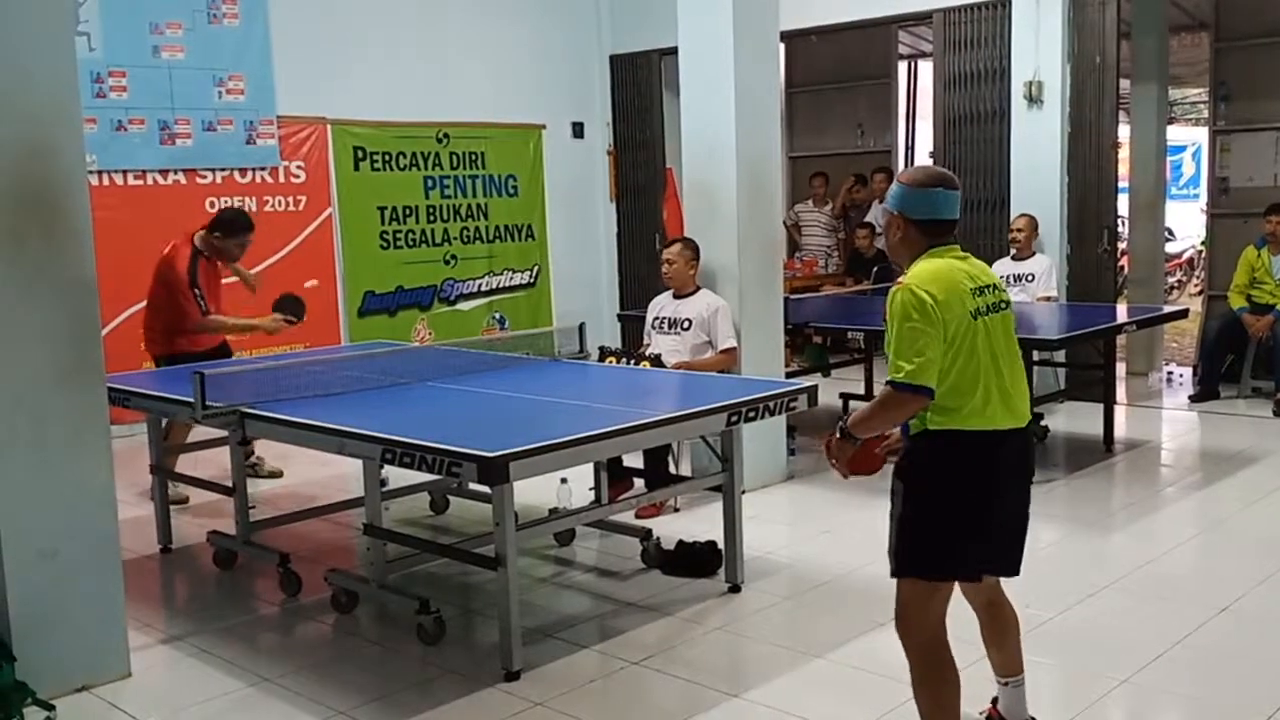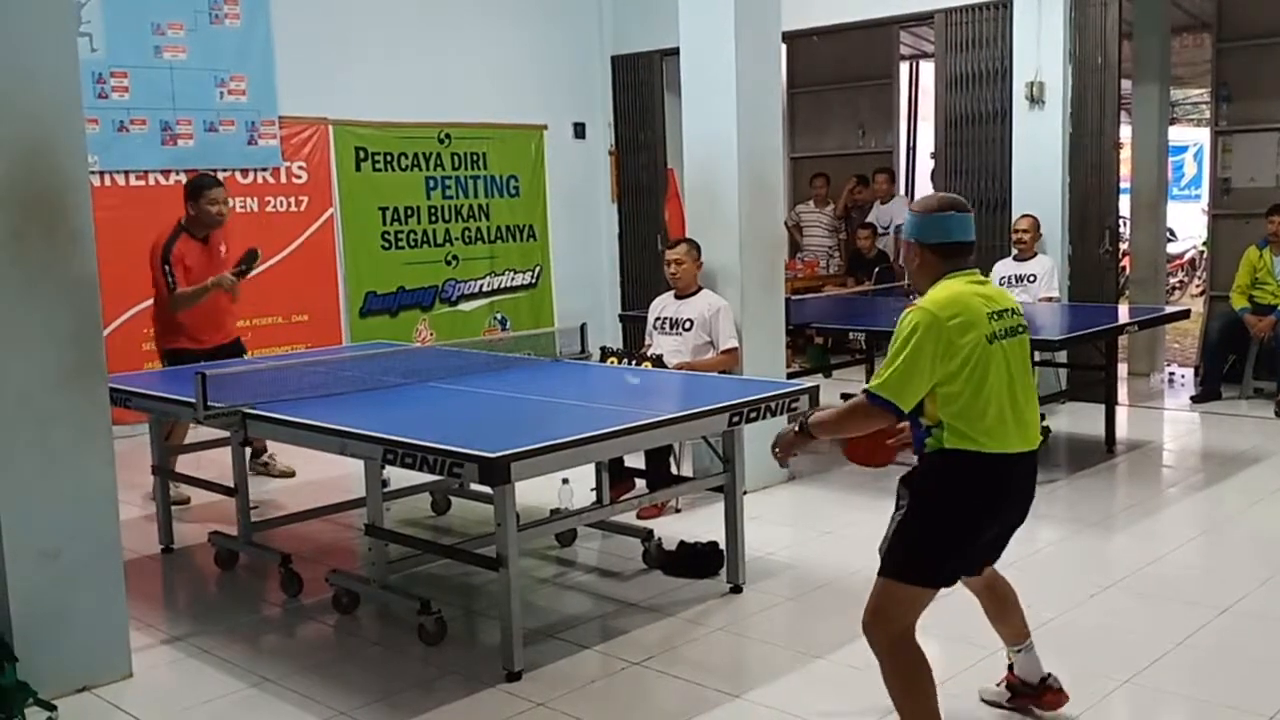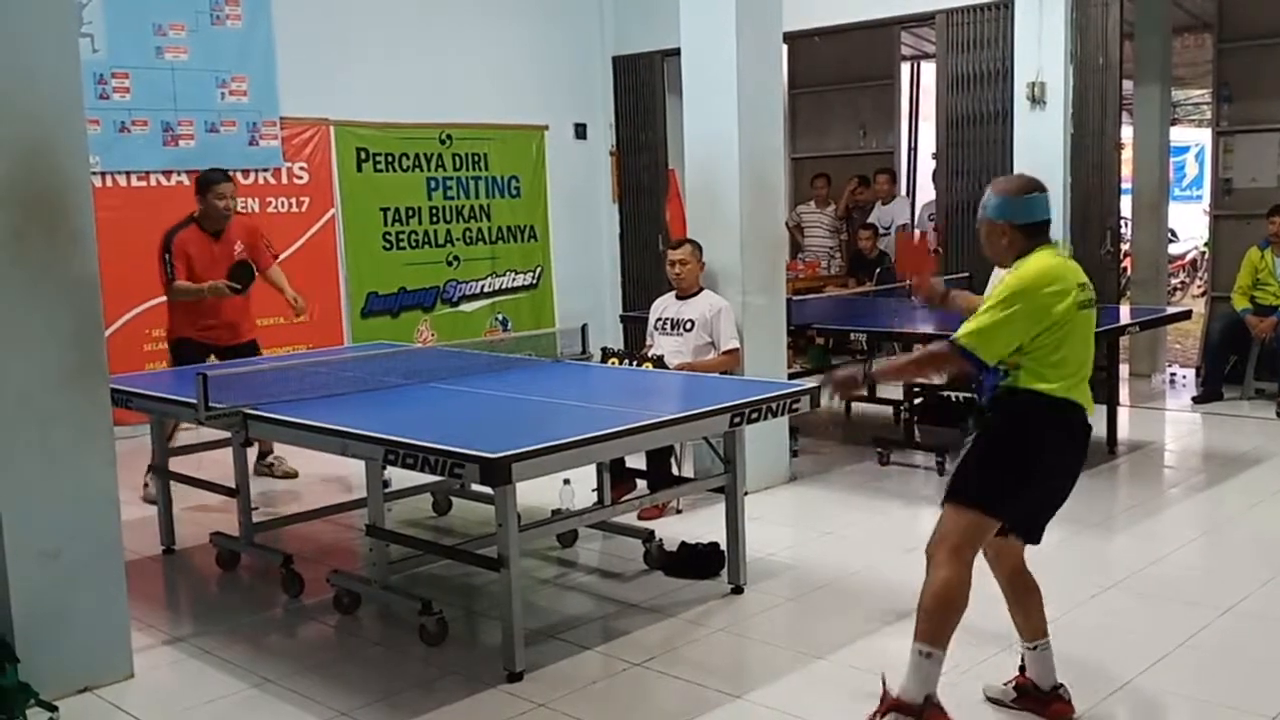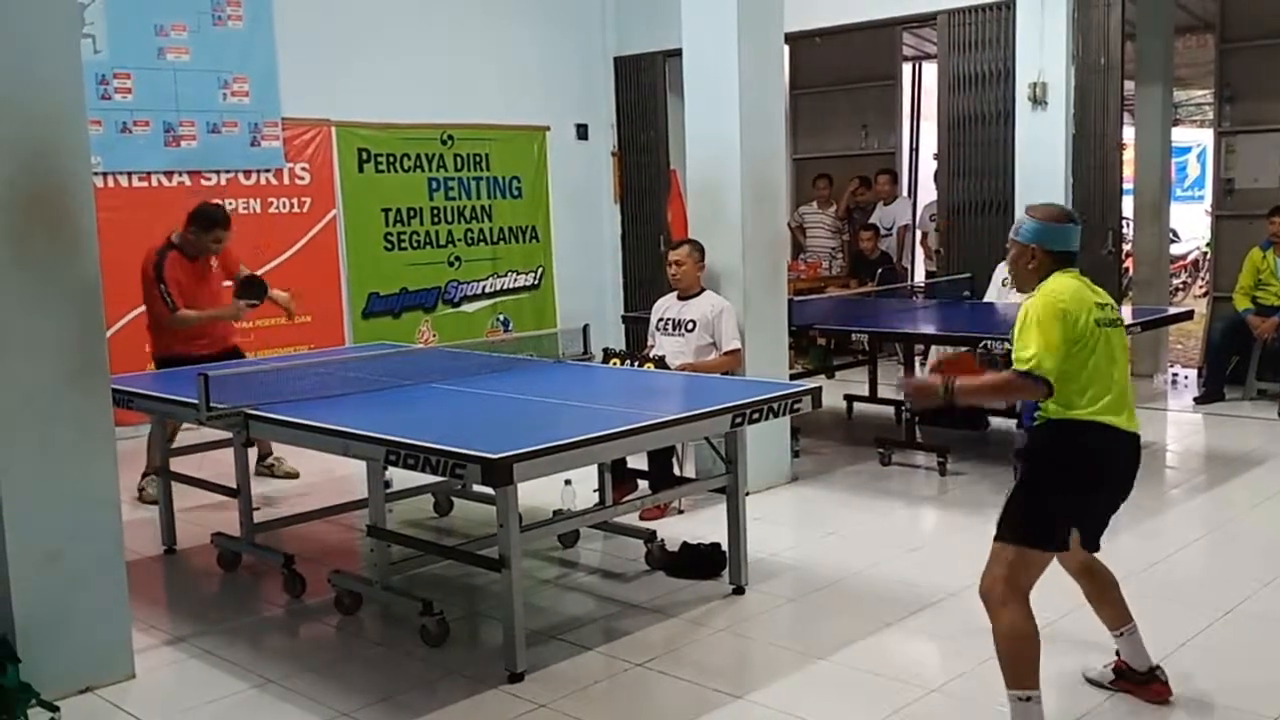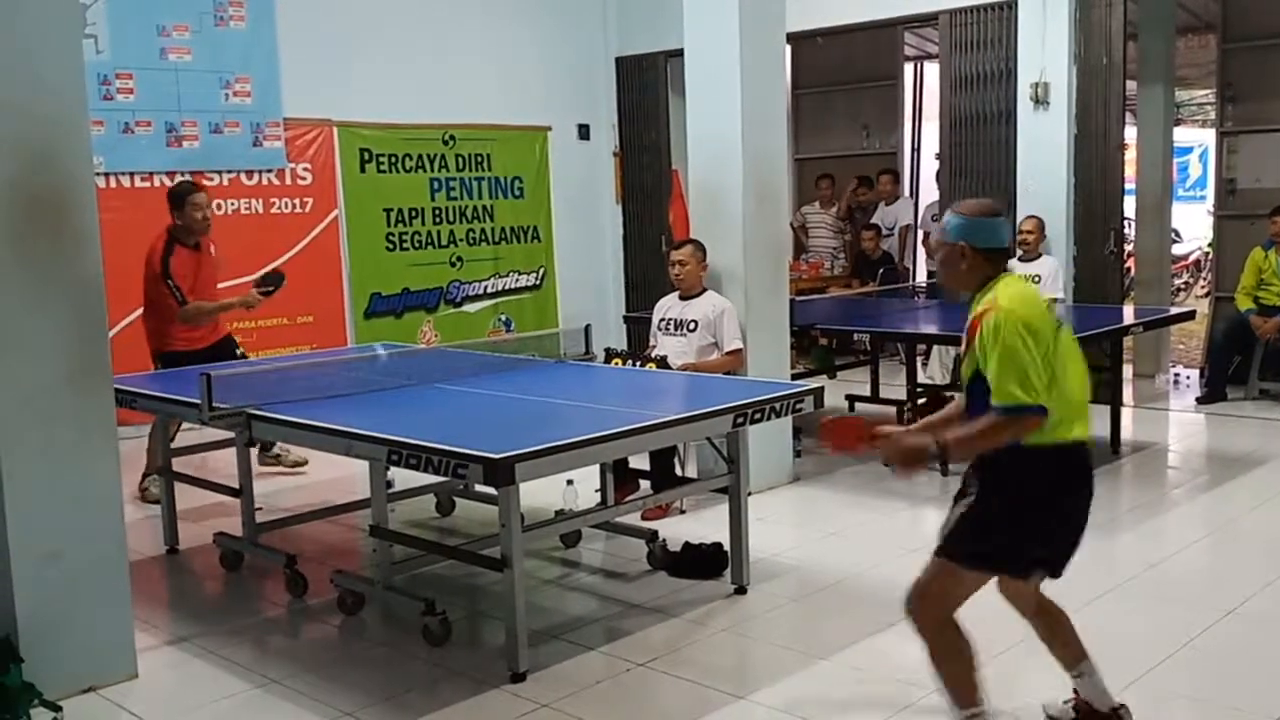
dt=0.4s
person 1, frame 1
left shoulder: (917, 288)
right shoulder: (983, 276)
left elbow: (910, 393)
left wrist: (850, 430)
right wrist: (912, 433)
left hip: (954, 460)
right hip: (1009, 451)
left knee: (918, 623)
right knee: (983, 590)
person 1, frame 2
left shoulder: (935, 313)
right shoulder: (1000, 301)
left elbow: (878, 408)
left wrist: (805, 429)
right wrist: (922, 428)
left hip: (963, 475)
right hip: (1015, 471)
left knee: (885, 624)
right knee: (975, 570)
person 1, frame 3
left shoulder: (1030, 277)
right shoulder: (1064, 271)
left elbow: (958, 355)
left wrist: (869, 375)
right wrist: (951, 299)
left hip: (1024, 421)
right hip: (1064, 428)
left knee: (947, 551)
right knee: (1001, 552)
person 1, frame 4
left shoulder: (1049, 301)
right shoulder: (1093, 296)
left elbow: (1029, 382)
left wrist: (948, 390)
right wrist: (986, 389)
left hip: (1071, 451)
right hip: (1116, 449)
left knee: (1002, 588)
right knee: (1076, 555)
right ankle: (1140, 667)
person 1, frame 5
left shoulder: (999, 313)
right shoulder: (1011, 300)
left elbow: (1025, 415)
right elbow: (982, 402)
left wrist: (934, 448)
right wrist: (911, 431)
left hip: (1034, 474)
right hip: (1064, 474)
left knee: (927, 604)
right knee: (1019, 591)
person 2, frame 1
left shoulder: (211, 246)
right shoulder: (185, 267)
right elbow: (205, 324)
left wrist: (242, 273)
right wrist: (258, 325)
left hip: (209, 340)
right hip: (174, 343)
left ankle: (247, 458)
person 2, frame 2
left shoulder: (218, 232)
right shoulder: (169, 247)
right elbow: (174, 302)
left wrist: (231, 286)
right wrist: (210, 285)
left hip: (222, 335)
right hip: (182, 342)
left ankle: (260, 456)
person 2, frame 3
left shoulder: (246, 229)
right shoulder: (177, 238)
left elbow: (268, 264)
right elbow: (173, 289)
left wrist: (288, 292)
right wrist: (207, 288)
left hip: (238, 332)
right hip: (191, 333)
left ankle: (265, 457)
right ankle: (155, 473)
person 2, frame 4
left shoulder: (212, 249)
right shoulder: (160, 264)
left elbow: (236, 271)
right elbow: (173, 319)
left wrist: (272, 295)
right wrist: (225, 313)
left hip: (219, 342)
right hip: (177, 349)
left ankle: (266, 458)
right ankle: (151, 476)
person 2, frame 5
left shoulder: (201, 236)
right shoulder: (165, 257)
right elbow: (185, 312)
right wrist: (236, 303)
left hip: (212, 334)
right hip: (176, 344)
left ankle: (269, 449)
right ankle: (151, 475)
person 3, frame 1
left shoulder: (713, 305)
right shoulder: (657, 303)
left elbow: (730, 358)
left wrist: (690, 366)
left ankle: (657, 489)
right ankle: (616, 477)
person 3, frame 2
left shoulder: (714, 305)
right shoulder: (658, 303)
left elbow: (731, 358)
left wrist: (692, 366)
left ankle: (659, 490)
right ankle: (618, 477)
person 3, frame 3
left shoulder: (715, 306)
right shoulder: (659, 304)
left elbow: (733, 359)
left wrist: (693, 367)
left ankle: (660, 491)
right ankle: (619, 478)
person 3, frame 4
left shoulder: (717, 306)
right shoulder: (662, 305)
left elbow: (734, 360)
left wrist: (695, 367)
left ankle: (662, 492)
right ankle: (621, 478)
person 3, frame 5
left shoulder: (718, 306)
right shoulder: (663, 305)
left elbow: (736, 359)
left wrist: (696, 367)
left ankle: (664, 492)
right ankle: (622, 479)
person 4, frame 1
right shoulder: (1252, 252)
right elbow: (1236, 291)
right wrist: (1245, 316)
right hip: (1254, 307)
right knee: (1213, 327)
right ankle: (1209, 387)
person 4, frame 2
right shoulder: (1254, 252)
right elbow: (1238, 291)
right wrist: (1247, 316)
right hip: (1256, 307)
right knee: (1215, 326)
right ankle: (1211, 387)
person 4, frame 3
right shoulder: (1256, 252)
right elbow: (1239, 292)
right wrist: (1249, 317)
right hip: (1257, 308)
right knee: (1217, 328)
right ankle: (1212, 388)
person 4, frame 4
right shoulder: (1257, 253)
right elbow: (1241, 293)
right wrist: (1250, 317)
right hip: (1259, 309)
right knee: (1219, 329)
right ankle: (1214, 388)
person 4, frame 5
right shoulder: (1260, 253)
right elbow: (1243, 293)
right wrist: (1252, 317)
right hip: (1262, 309)
right knee: (1221, 331)
right ankle: (1216, 388)
